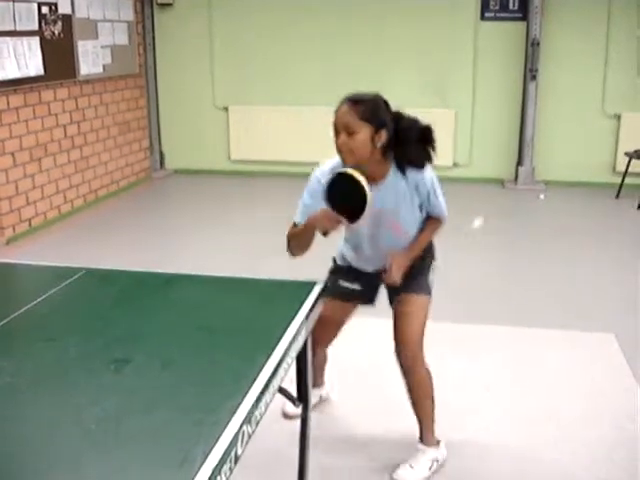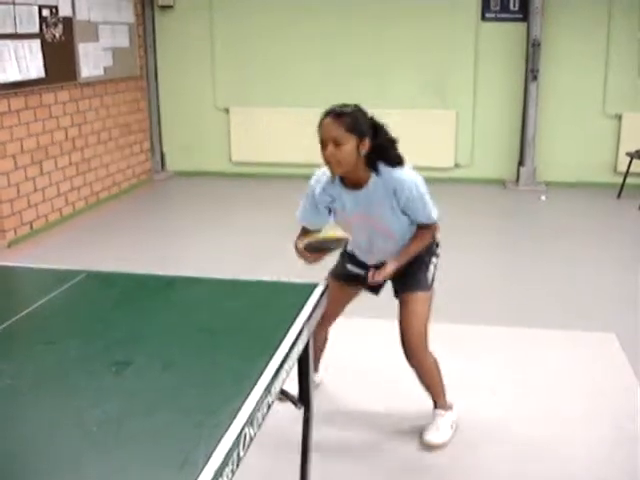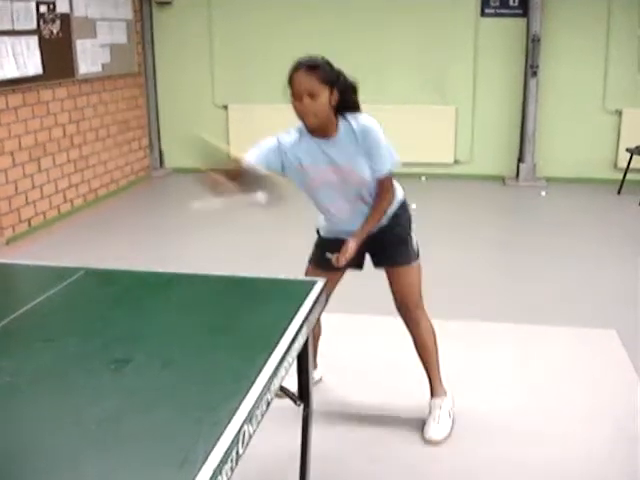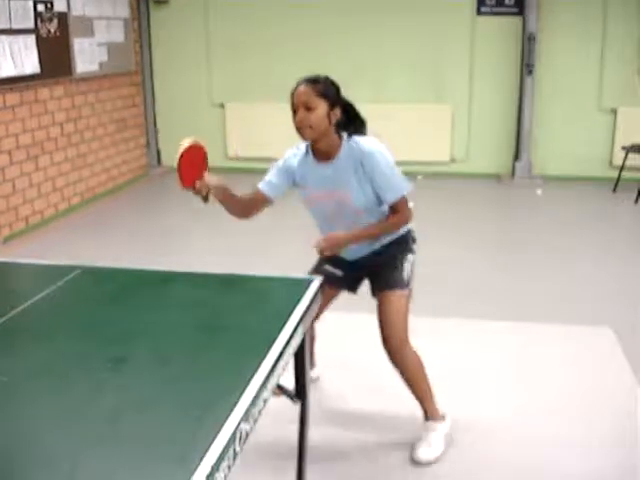
dt=0.4s
person 1, frame 1
left shoulder: (418, 175)
right shoulder: (326, 179)
left elbow: (437, 219)
right elbow: (294, 247)
left wrist: (404, 257)
right wrist: (315, 226)
left hip: (409, 263)
right hip: (354, 264)
left knee: (408, 351)
right knee: (315, 336)
left ankle: (431, 444)
right ankle: (316, 388)
person 1, frame 2
left shoulder: (401, 181)
right shoulder: (322, 186)
left elbow: (429, 229)
right elbow: (309, 234)
left wrist: (393, 264)
right wrist: (305, 249)
left hip: (413, 257)
right hip: (359, 255)
left knee: (414, 346)
right knee: (315, 317)
left ankle: (444, 409)
right ankle: (309, 374)
person 1, frame 3
left shoulder: (363, 129)
right shoulder: (289, 145)
left elbow: (384, 192)
right elbow: (241, 168)
left wrist: (356, 241)
right wrist: (223, 175)
left hip: (390, 224)
right hip: (334, 232)
left knee: (412, 312)
left ankle: (439, 396)
right ankle: (306, 373)
person 1, frame 4
left shoulder: (368, 153)
right shoulder: (294, 163)
left elbow: (402, 216)
right elbow: (247, 207)
left wrist: (347, 236)
right wrist: (217, 189)
left hip: (390, 247)
right hip: (341, 251)
left knee: (395, 343)
left ankle: (435, 420)
right ankle: (305, 370)
